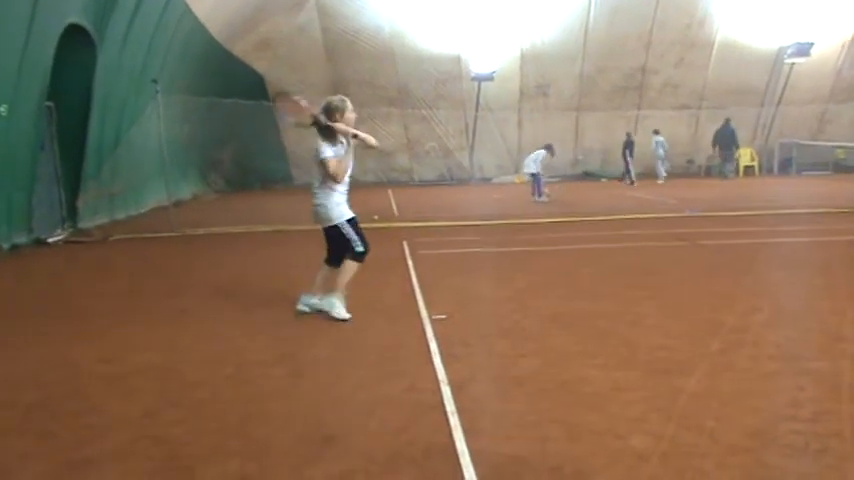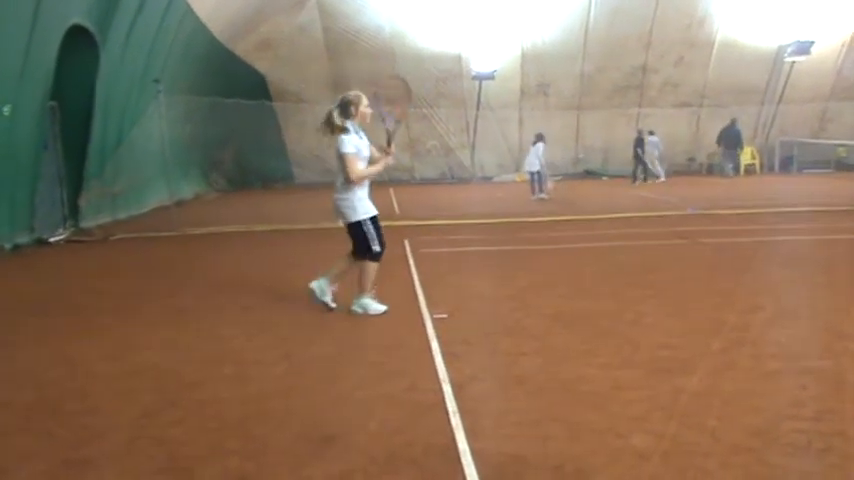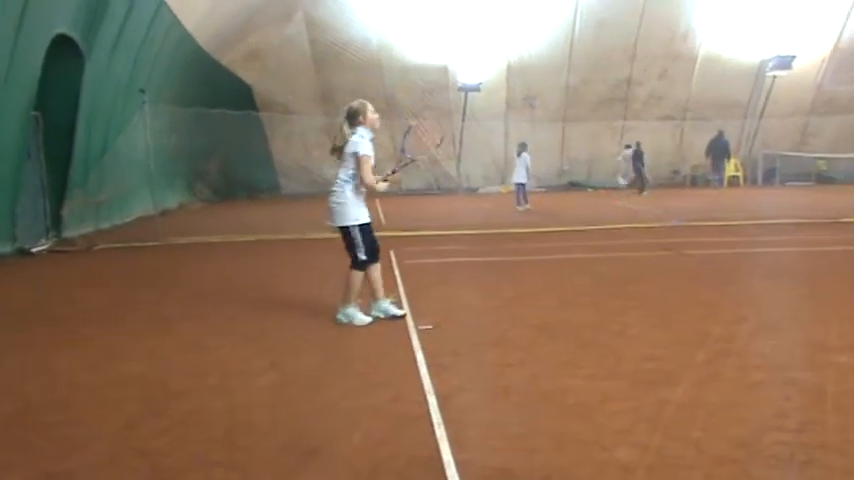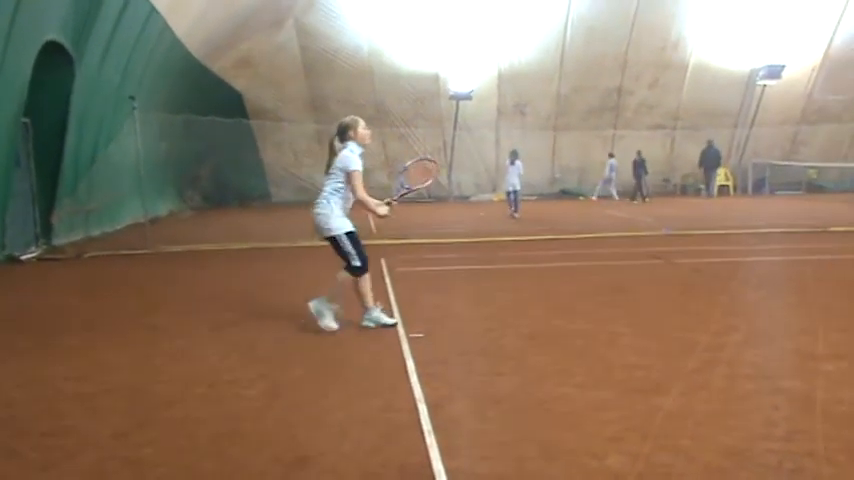
dt=0.3s
person 1, frame 1
left shoulder: (345, 136)
right shoulder: (325, 144)
left elbow: (373, 143)
right elbow: (337, 177)
left wrist: (352, 132)
right wrist: (349, 149)
left hip: (335, 204)
right hip: (330, 205)
left knee: (336, 256)
right knee: (359, 249)
left ankle: (309, 299)
right ankle: (333, 298)
person 1, frame 2
left shoulder: (358, 135)
right shoulder: (347, 139)
left elbow: (375, 158)
right elbow: (354, 175)
left wrist: (387, 156)
right wrist: (380, 166)
left hip: (355, 200)
right hip: (353, 200)
left knee: (362, 249)
right knee: (375, 248)
left ankle: (323, 284)
right ankle: (363, 300)
person 1, frame 3
left shoulder: (358, 140)
right shoulder: (362, 141)
right elbow: (367, 181)
left wrist: (382, 179)
right wrist: (381, 187)
left hip: (353, 204)
right hip: (348, 204)
left knee: (372, 252)
right knee: (362, 257)
left ankle: (380, 304)
right ankle: (348, 309)
person 1, frame 4
left shoulder: (350, 155)
right shoulder: (351, 157)
left elbow: (356, 193)
right elbow: (359, 195)
left wrist: (379, 203)
right wrist: (378, 211)
left hip: (336, 215)
right hip: (330, 215)
left knee: (360, 263)
right knee: (357, 263)
left ankle: (372, 314)
right ankle: (323, 305)
